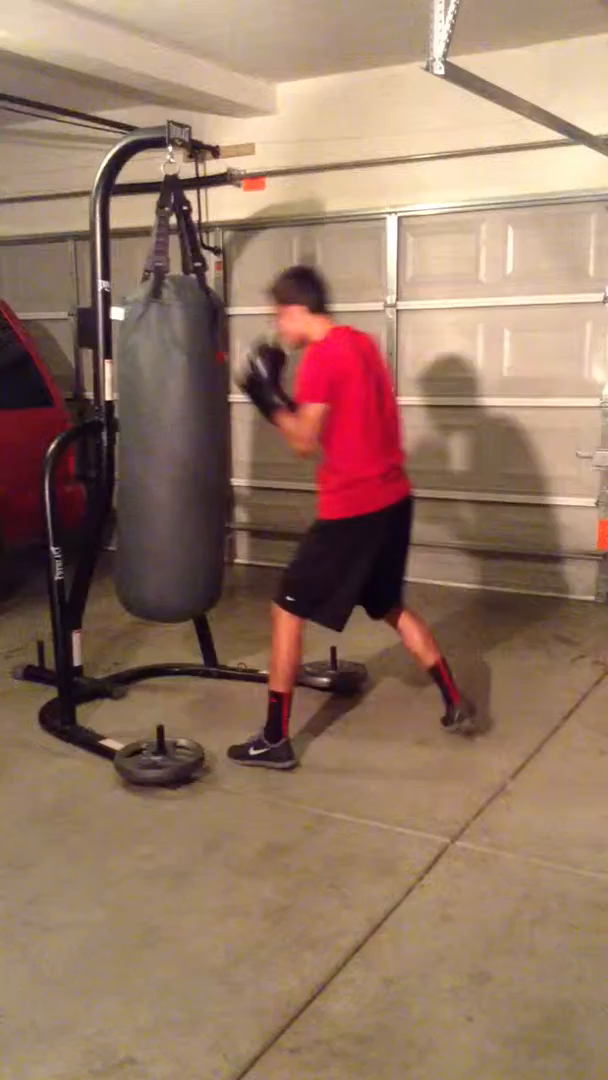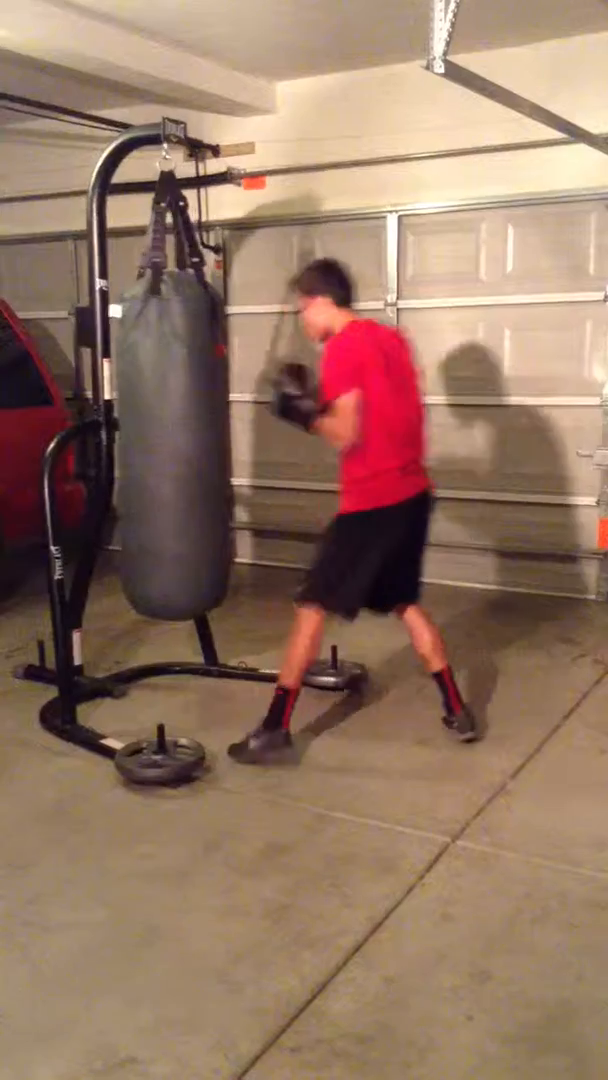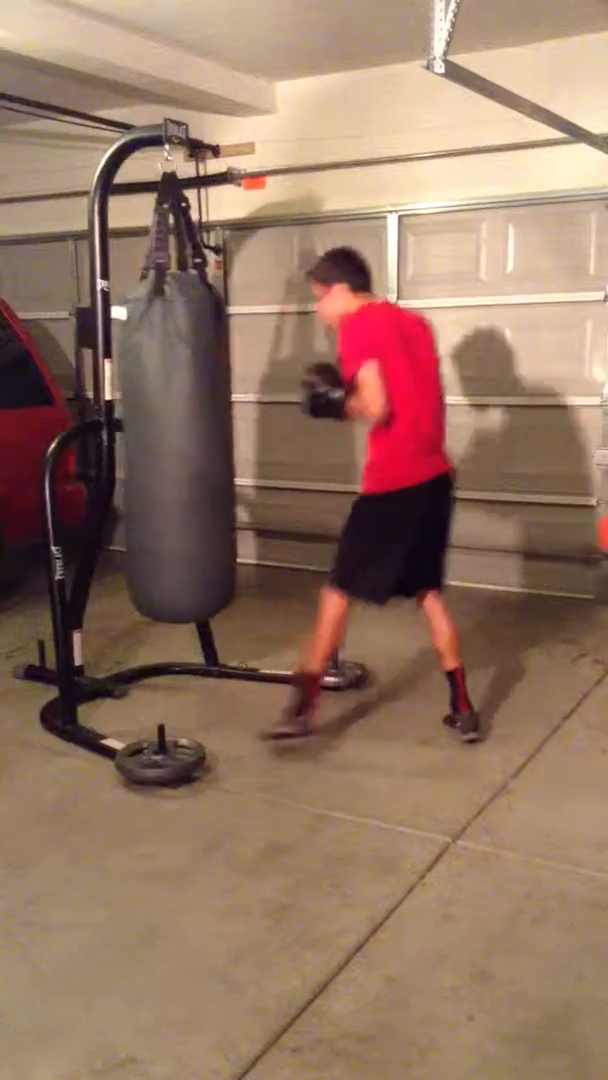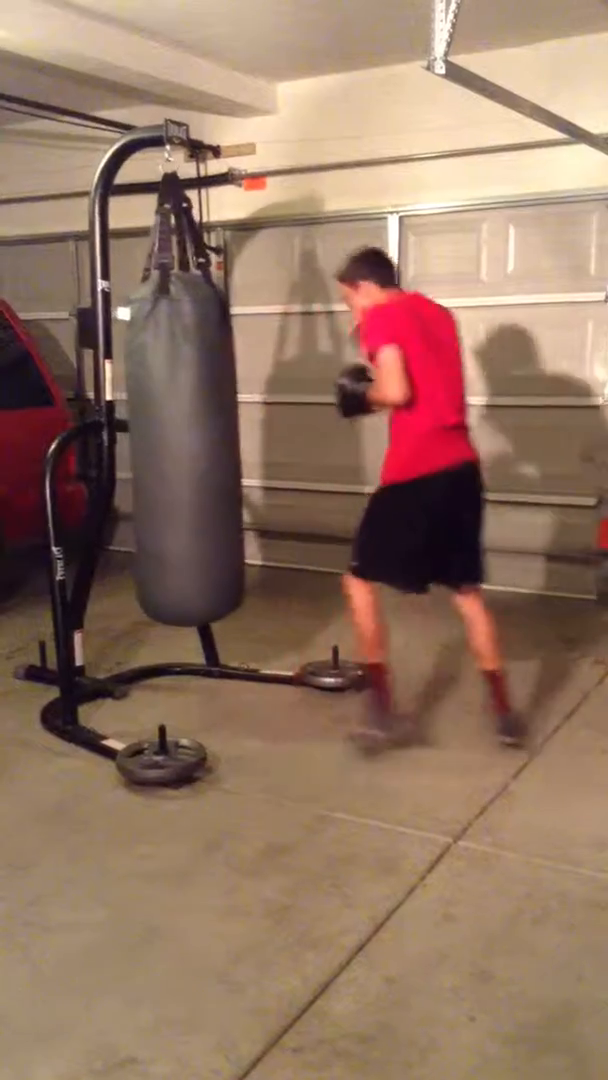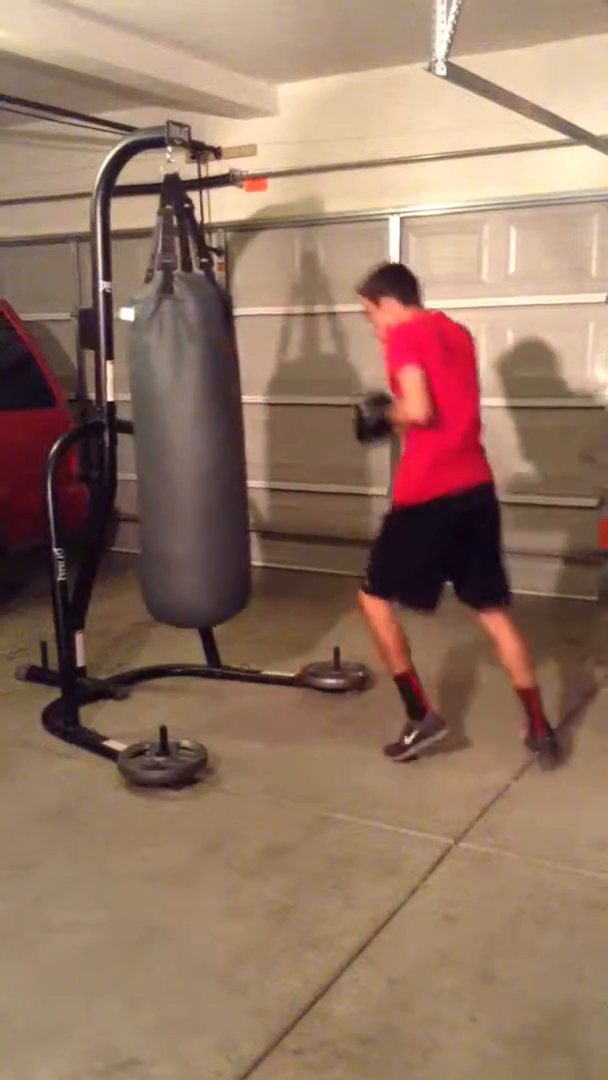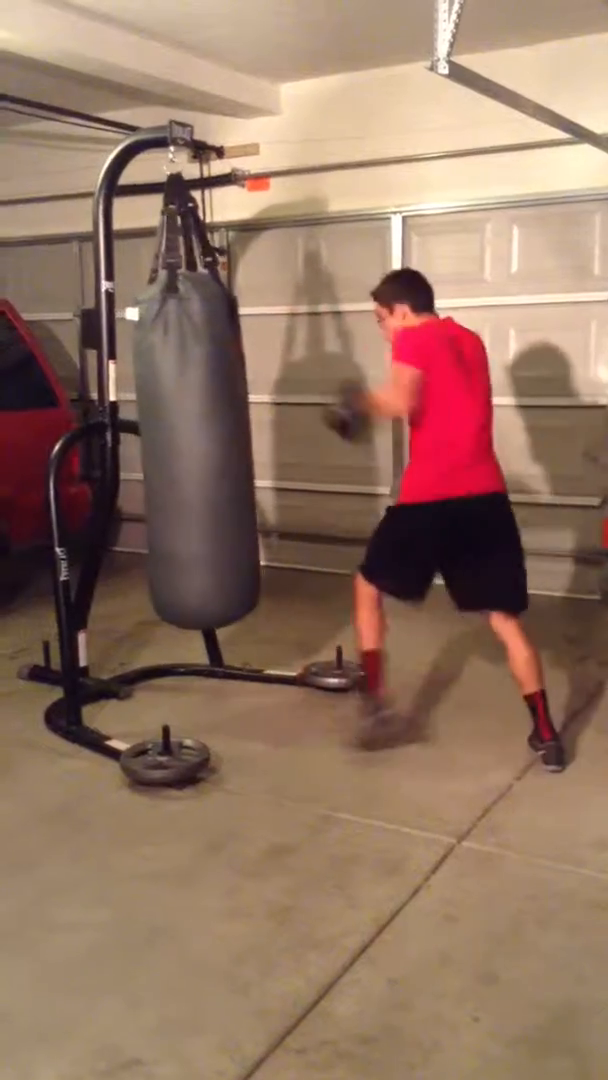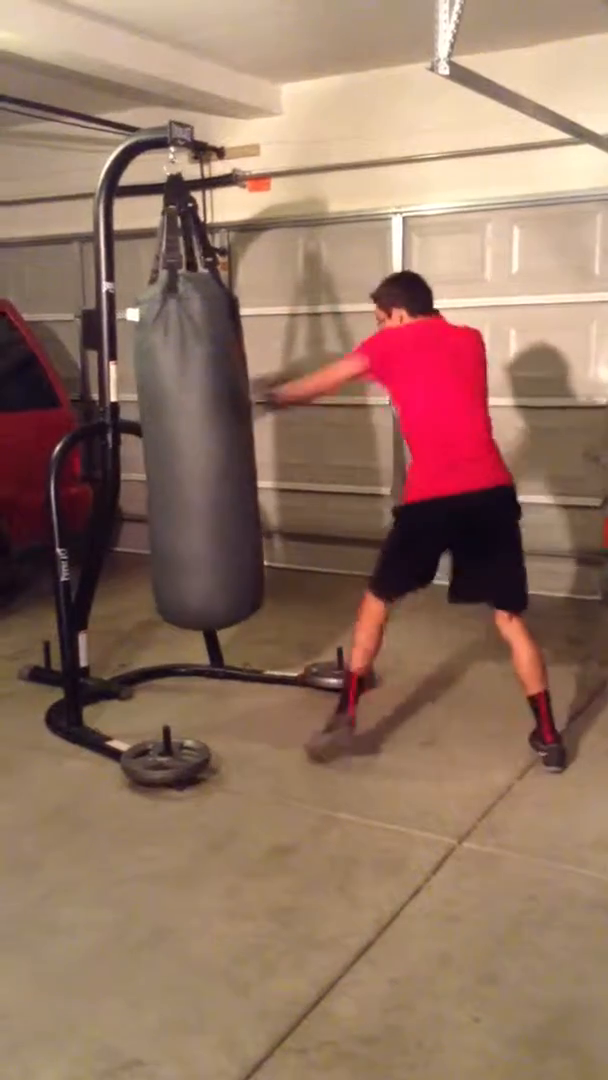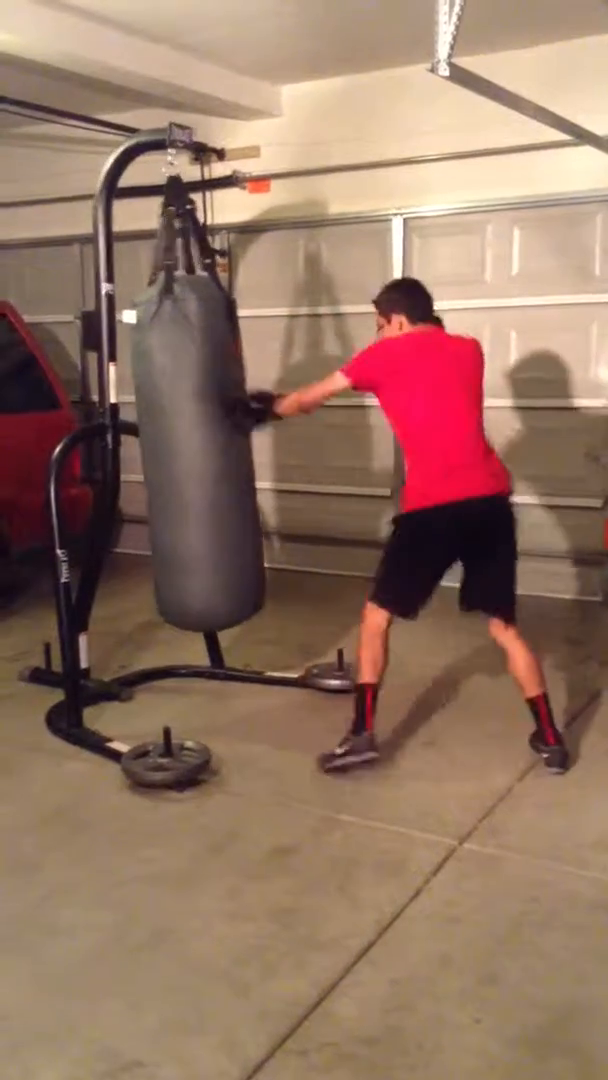
dt=0.1s
person 1, frame 1
left shoulder: (319, 357)
right shoulder: (362, 344)
left elbow: (303, 441)
left wrist: (268, 399)
right wrist: (285, 396)
left hip: (352, 512)
right hip: (394, 500)
left knee: (289, 612)
right knee: (392, 607)
left ankle: (274, 739)
right ankle: (457, 705)
person 1, frame 2
left shoulder: (343, 348)
right shoulder: (392, 339)
left elbow: (347, 435)
left wrist: (308, 412)
right wrist: (317, 402)
left hip: (371, 504)
right hip: (413, 495)
left knee: (313, 609)
right knee: (404, 604)
left ankle: (274, 729)
right ankle: (458, 711)
person 1, frame 3
left shoulder: (358, 325)
right shoulder: (414, 322)
left elbow: (376, 408)
left wrist: (336, 401)
left hip: (393, 486)
right hip: (435, 476)
left knee: (338, 596)
right knee: (427, 592)
left ankle: (301, 710)
right ankle: (463, 711)
person 1, frame 4
left shoulder: (379, 318)
right shoulder: (439, 314)
left elbow: (395, 391)
left wrist: (362, 393)
left hip: (415, 479)
right hip: (461, 466)
left knee: (359, 582)
right knee: (466, 591)
left ankle: (381, 708)
right ankle: (505, 713)
person 1, frame 5
left shoulder: (405, 334)
right shoulder: (458, 333)
left elbow: (420, 410)
left wrist: (382, 416)
left hip: (423, 497)
right hip: (475, 489)
left knee: (374, 599)
right knee: (492, 614)
left ankle: (421, 716)
right ankle: (541, 733)
person 1, frame 6
left shoulder: (413, 338)
right shoulder: (471, 341)
left elbow: (398, 402)
left wrist: (361, 404)
left hip: (428, 499)
right hip: (486, 494)
left knee: (369, 586)
right knee: (504, 618)
left ankle: (375, 702)
right ankle: (547, 737)
person 1, frame 7
left shoulder: (391, 342)
right shoulder: (471, 340)
left elbow: (325, 381)
left wrist: (278, 394)
left hip: (431, 498)
right hip: (493, 492)
left knee: (377, 603)
right knee: (509, 617)
left ankle: (344, 720)
right ankle: (548, 737)
person 1, frame 8
left shoulder: (385, 353)
right shoulder: (470, 349)
left elbow: (311, 397)
left wrist: (267, 407)
left hip: (430, 507)
right hip: (489, 499)
left knee: (378, 615)
right knee: (503, 626)
left ankle: (362, 734)
right ankle: (550, 739)
